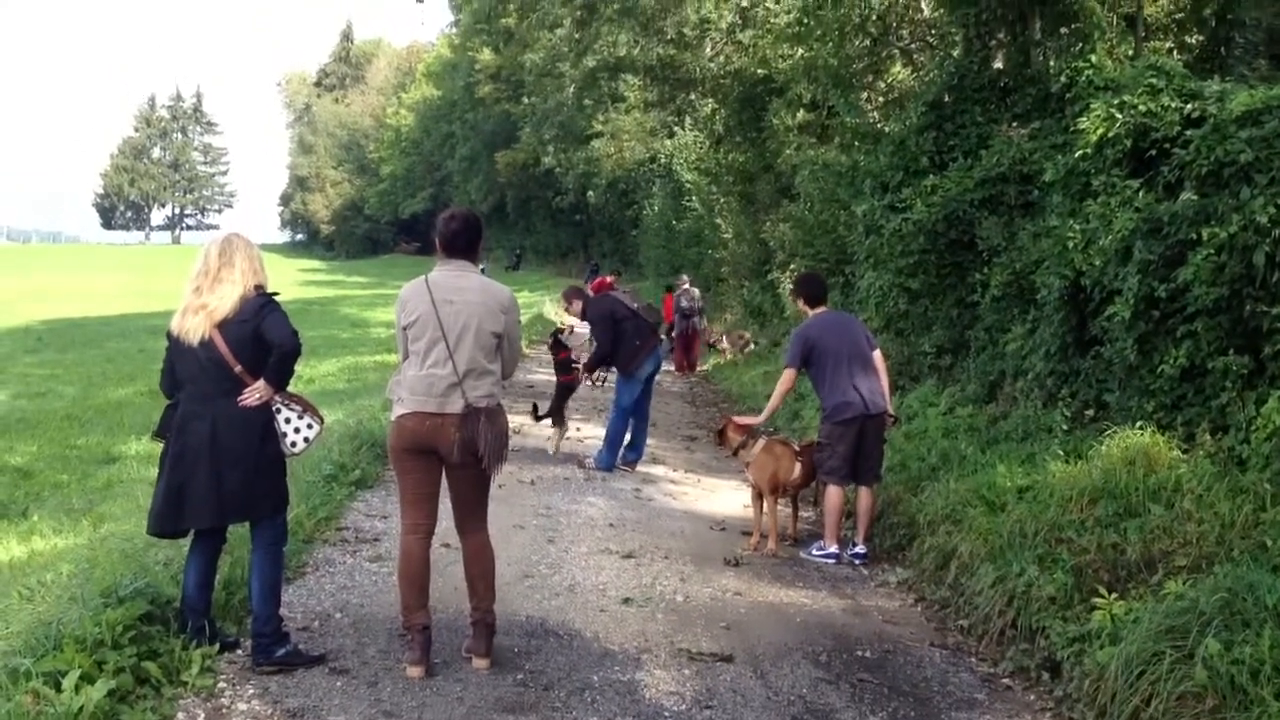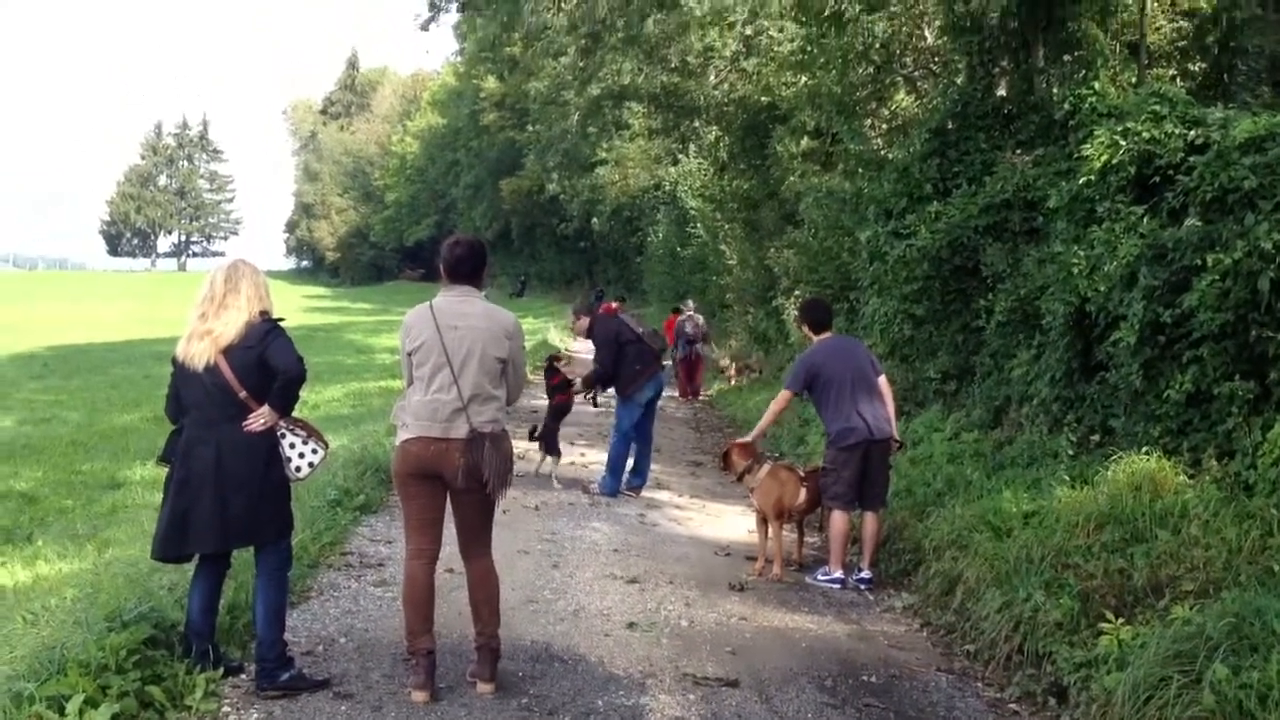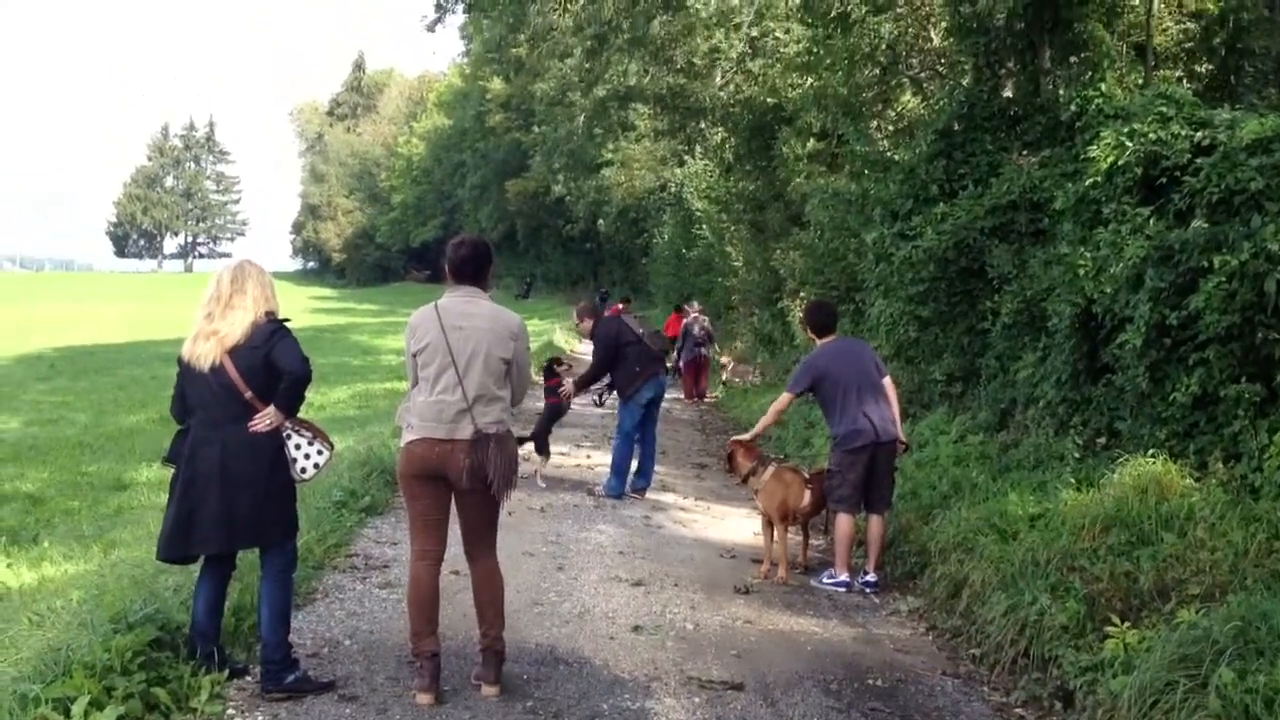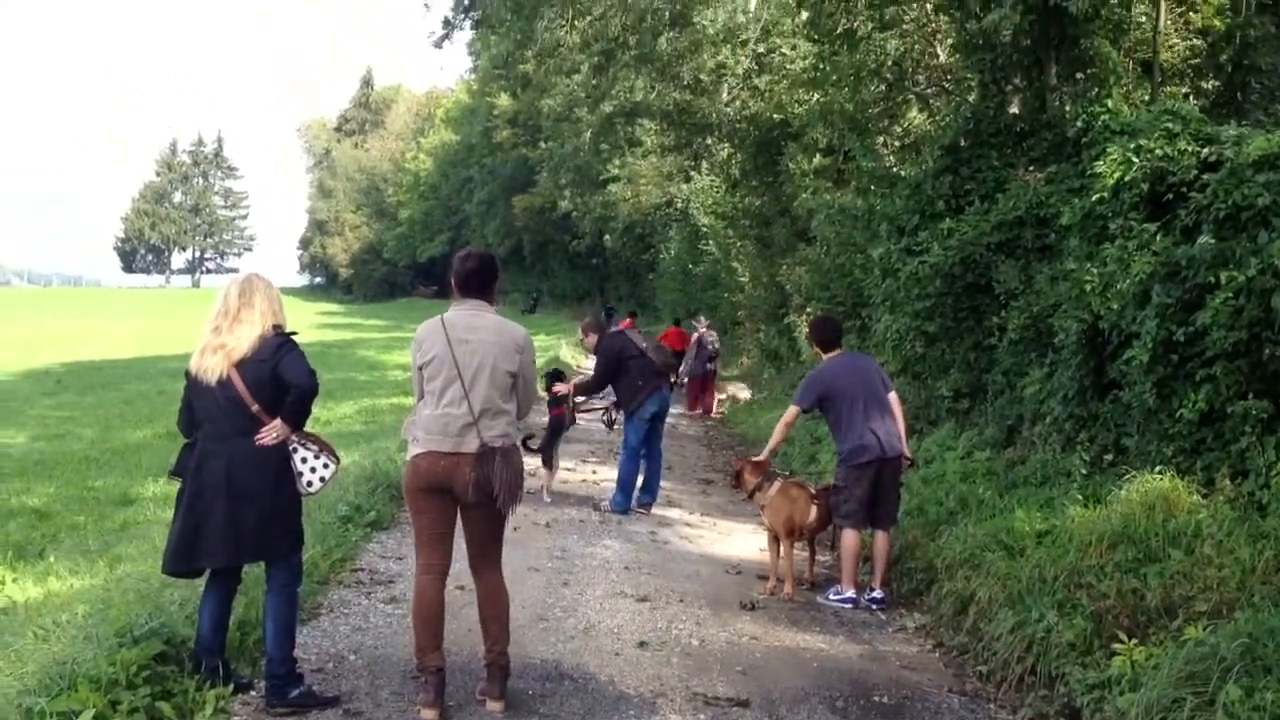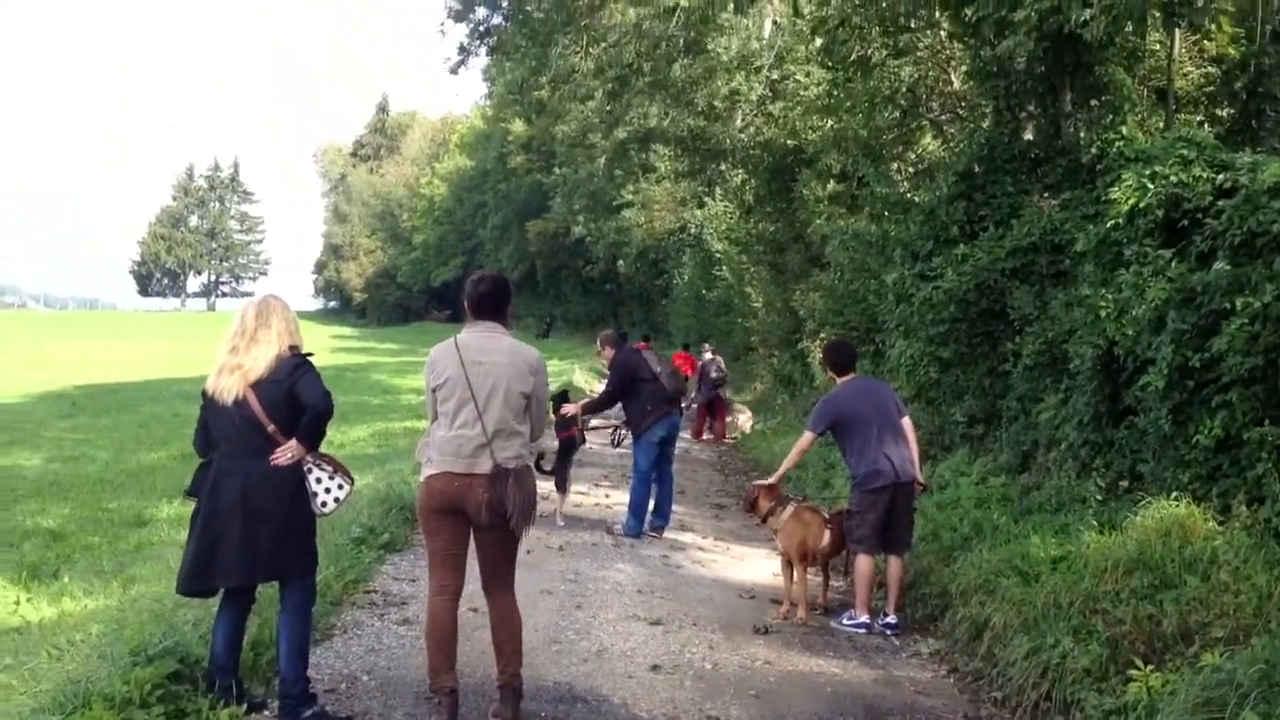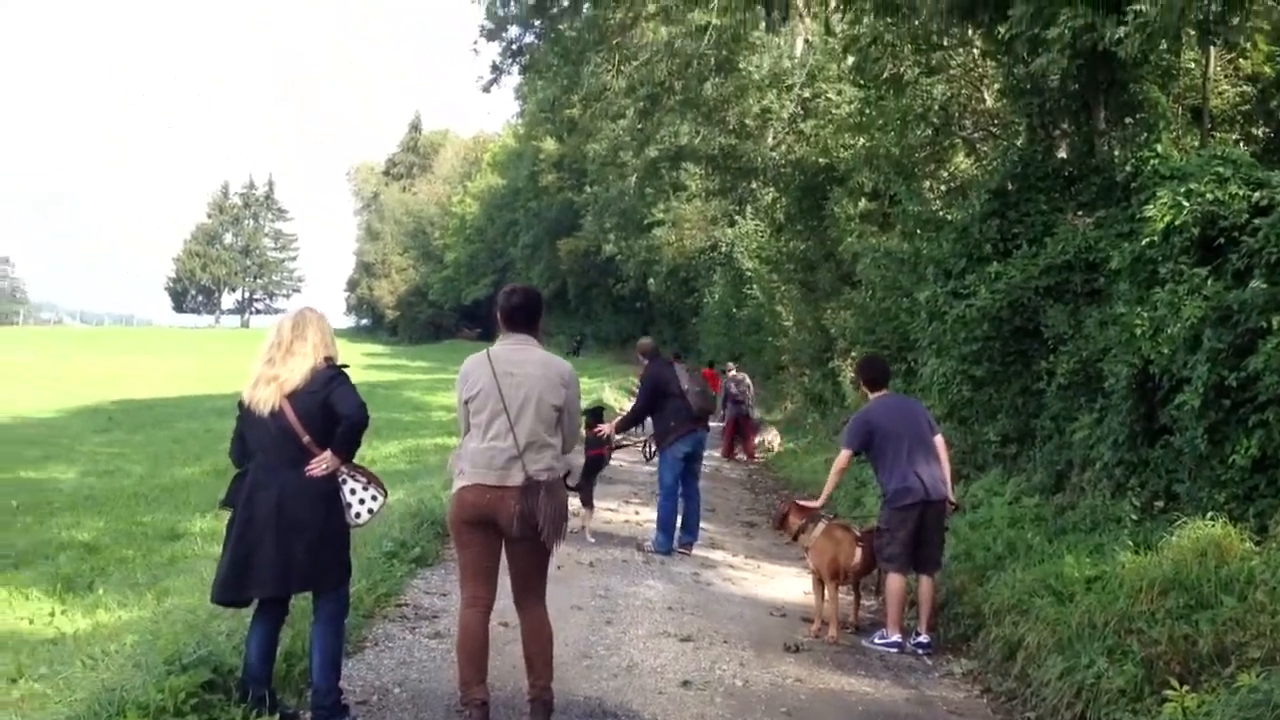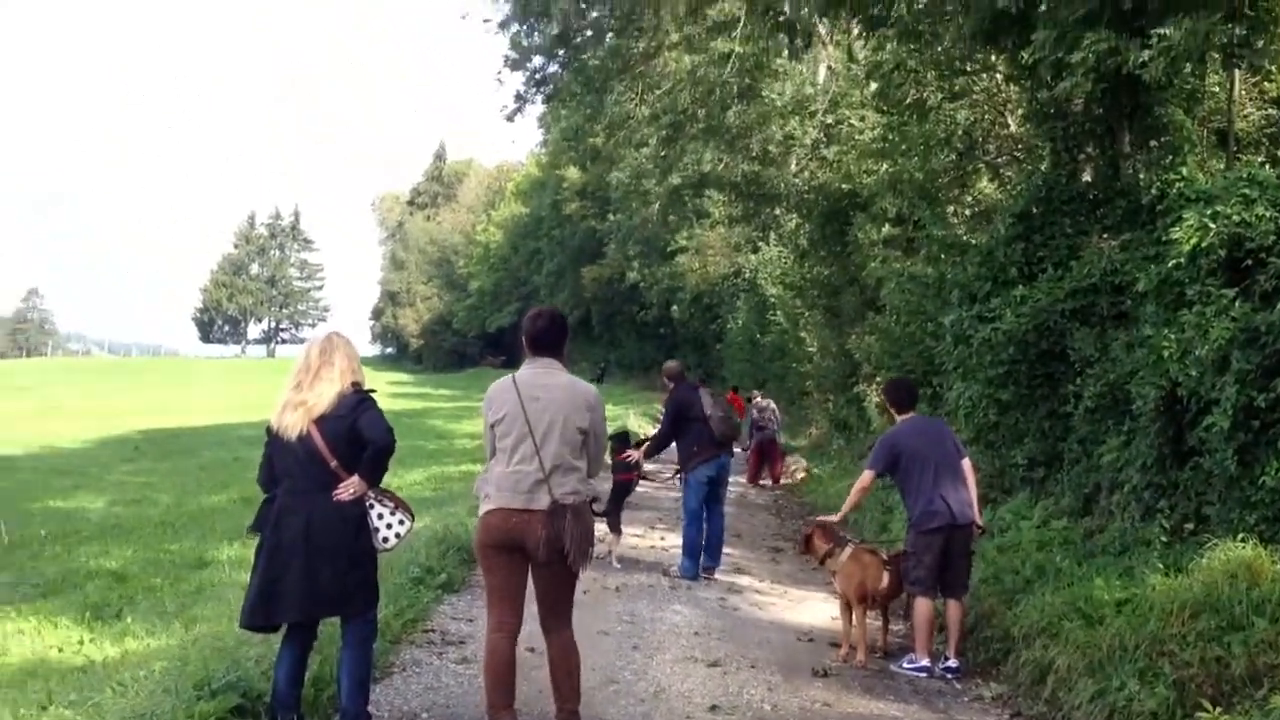
dt=0.3s
person 1, frame 1
left shoulder: (411, 293)
right shoulder: (500, 298)
left elbow: (404, 356)
right elbow: (509, 366)
left hip: (414, 417)
right hip: (473, 421)
left knee: (415, 529)
right knee: (474, 528)
left ankle: (417, 640)
right ankle: (482, 634)
person 1, frame 2
left shoulder: (416, 319)
right shoulder: (504, 323)
left elbow: (409, 381)
right elbow: (513, 391)
left hip: (418, 443)
right hip: (478, 446)
left knee: (420, 553)
right knee: (478, 552)
left ankle: (421, 666)
right ankle: (486, 659)
person 1, frame 3
left shoulder: (421, 319)
right shoulder: (509, 324)
left elbow: (414, 382)
right elbow: (518, 392)
left hip: (423, 443)
right hip: (483, 447)
left knee: (424, 555)
right knee: (483, 554)
left ankle: (426, 667)
right ankle: (491, 662)
person 1, frame 4
left shoulder: (427, 332)
right shoulder: (515, 337)
left elbow: (419, 396)
right elbow: (524, 405)
left hip: (429, 457)
right hip: (489, 461)
left knee: (430, 568)
right knee: (488, 568)
left ankle: (431, 681)
right ankle: (495, 677)
person 1, frame 5
left shoulder: (440, 355)
right shoulder: (529, 359)
left elbow: (433, 418)
right elbow: (537, 427)
left hip: (443, 478)
right hip: (503, 482)
left knee: (443, 589)
right knee: (501, 590)
person 1, frame 6
left shoulder: (473, 366)
right shoulder: (560, 371)
left elbow: (464, 430)
right elbow: (570, 440)
left hip: (475, 490)
right hip: (534, 494)
left knee: (474, 601)
right knee: (531, 602)
person 1, frame 7
left shoulder: (498, 391)
right shoulder: (586, 395)
left elbow: (490, 454)
right elbow: (595, 463)
left hip: (501, 514)
left knee: (501, 626)
right knee: (558, 626)
person 2, frame 1
left shoulder: (184, 318)
right shoulder: (256, 307)
left elbow: (169, 385)
right elbow: (288, 344)
right wrist: (271, 384)
left hip: (195, 439)
right hip: (245, 440)
left knee: (207, 533)
right knee: (267, 536)
left ankle: (196, 631)
right ankle: (268, 645)
person 2, frame 2
left shoulder: (190, 343)
right shoulder: (262, 333)
left elbow: (175, 410)
right elbow: (292, 369)
right wrist: (275, 409)
left hip: (200, 464)
right hip: (250, 464)
left knee: (211, 558)
right knee: (272, 562)
left ankle: (200, 655)
right ankle: (273, 669)
person 2, frame 3
left shoulder: (196, 343)
right shoulder: (268, 333)
left elbow: (180, 410)
right elbow: (298, 370)
right wrist: (281, 409)
left hip: (205, 464)
right hip: (256, 464)
left knee: (217, 559)
right knee: (277, 562)
left ankle: (205, 656)
right ankle: (277, 671)
person 2, frame 4
left shoulder: (203, 357)
right shoulder: (275, 346)
left elbow: (187, 423)
right elbow: (305, 383)
right wrist: (288, 423)
left hip: (212, 478)
right hip: (262, 479)
left knee: (222, 573)
right knee: (282, 576)
left ankle: (209, 670)
right ankle: (282, 686)
person 2, frame 5
left shoulder: (219, 377)
right shoulder: (291, 367)
left elbow: (203, 443)
right elbow: (320, 404)
right wrist: (303, 444)
left hip: (228, 498)
right hip: (277, 498)
left knee: (236, 592)
right knee: (296, 597)
person 2, frame 6
left shoulder: (256, 388)
right shoulder: (326, 379)
left elbow: (239, 454)
right elbow: (356, 416)
right wrist: (338, 455)
left hip: (262, 509)
right hip: (312, 508)
left knee: (271, 602)
right knee: (329, 605)
person 2, frame 7
left shoulder: (284, 413)
right shoulder: (354, 404)
left elbow: (267, 479)
right elbow: (382, 441)
right wrist: (365, 479)
left hip: (291, 533)
right hip: (339, 533)
left knee: (299, 627)
right knee: (357, 629)
person 3, frame 1
left shoulder: (805, 333)
right shoulder: (852, 321)
left elbow: (787, 383)
right elbow: (879, 362)
left wrist: (762, 417)
right wrist: (888, 405)
left hip: (842, 412)
right hip: (874, 409)
left knee: (834, 479)
right knee: (866, 480)
left ankle: (830, 546)
right ankle: (860, 546)
person 3, frame 2
left shoulder: (809, 359)
right shoulder: (858, 345)
left elbow: (779, 403)
right elbow: (885, 388)
left wrist: (754, 435)
right wrist: (894, 430)
left hip: (847, 437)
right hip: (880, 434)
left knee: (839, 505)
right knee: (871, 506)
left ankle: (835, 571)
right ankle: (865, 571)
person 3, frame 3
left shoulder: (815, 362)
right shoulder: (863, 347)
left elbow: (781, 406)
right elbow: (890, 388)
left wrist: (752, 434)
right wrist: (898, 431)
left hip: (853, 439)
right hip: (885, 435)
left knee: (845, 508)
right knee: (877, 509)
left ankle: (840, 575)
right ankle: (870, 574)
person 3, frame 4
left shoulder: (819, 377)
right shoulder: (868, 362)
left elbow: (787, 420)
right elbow: (895, 403)
left wrist: (765, 456)
right wrist: (904, 446)
left hip: (859, 454)
right hip: (890, 451)
left knee: (851, 523)
right knee: (882, 525)
left ankle: (847, 591)
right ankle: (877, 591)
person 3, frame 5
left shoulder: (833, 401)
right shoulder: (882, 387)
left elbow: (803, 445)
right elbow: (908, 428)
left wrist: (776, 477)
right wrist: (917, 471)
left hip: (872, 479)
right hip: (904, 476)
left knee: (864, 548)
right knee: (896, 549)
left ankle: (860, 616)
right ankle: (891, 615)
person 3, frame 6
left shoulder: (865, 417)
right shoulder: (914, 404)
left elbow: (841, 463)
right elbow: (941, 446)
left wrist: (821, 500)
right wrist: (948, 489)
left hip: (902, 497)
right hip: (934, 494)
left knee: (895, 567)
right knee: (927, 569)
left ankle: (892, 635)
right ankle: (922, 635)
person 3, frame 7
left shoulder: (892, 439)
right shoulder: (942, 427)
left elbow: (864, 484)
right elbow: (968, 469)
left wrist: (840, 515)
right wrist: (976, 512)
left hip: (928, 520)
right hip: (961, 518)
left knee: (922, 591)
right knee: (954, 593)
left ankle: (920, 659)
right ankle: (951, 659)
person 4, frame 1
left shoulder: (596, 310)
right shoulder: (604, 303)
left elbow: (604, 347)
left wrist: (587, 366)
right wrist: (594, 365)
left hip: (637, 358)
right hip: (651, 353)
left knee: (620, 410)
right knee: (640, 410)
left ankle: (604, 460)
right ankle: (630, 458)
person 4, frame 2
left shoulder: (602, 330)
right shoulder: (609, 324)
left elbow: (605, 368)
left wrist: (585, 383)
right wrist: (599, 385)
left hip: (637, 383)
right hip: (653, 378)
left knee: (621, 435)
right knee: (643, 435)
left ankle: (609, 486)
right ankle: (635, 483)
person 4, frame 3
left shoulder: (603, 331)
right shoulder: (615, 325)
left elbow: (598, 368)
left wrist: (576, 386)
right wrist: (610, 384)
left hip: (640, 384)
right hip: (657, 378)
left knee: (624, 436)
right knee: (646, 436)
left ankle: (614, 488)
right ankle: (639, 486)
person 4, frame 4
left shoulder: (607, 346)
right shoulder: (619, 340)
left elbow: (598, 382)
left wrist: (571, 389)
left hip: (644, 397)
right hip: (661, 391)
left knee: (631, 451)
right knee: (652, 450)
left ankle: (620, 503)
right ankle: (646, 501)
person 4, frame 5
left shoulder: (620, 362)
right shoulder: (637, 357)
left elbow: (610, 396)
left wrist: (580, 408)
right wrist: (631, 419)
left hip: (652, 421)
right hip: (671, 415)
left knee: (642, 474)
right knee: (663, 473)
left ankle: (632, 527)
right ankle: (657, 525)
person 4, frame 6
left shoulder: (651, 373)
right shoulder: (675, 369)
left elbow: (641, 410)
left wrist: (615, 427)
right wrist: (649, 428)
left hip: (677, 436)
right hip: (698, 431)
left knee: (668, 491)
right knee: (691, 488)
left ankle: (662, 543)
right ankle: (687, 541)
person 4, frame 7
left shoulder: (676, 397)
right shoulder: (703, 393)
left elbow: (666, 434)
left wrist: (644, 452)
left hip: (700, 461)
right hip: (722, 456)
left knee: (693, 515)
right knee: (715, 513)
left ankle: (689, 568)
right ankle: (709, 565)
